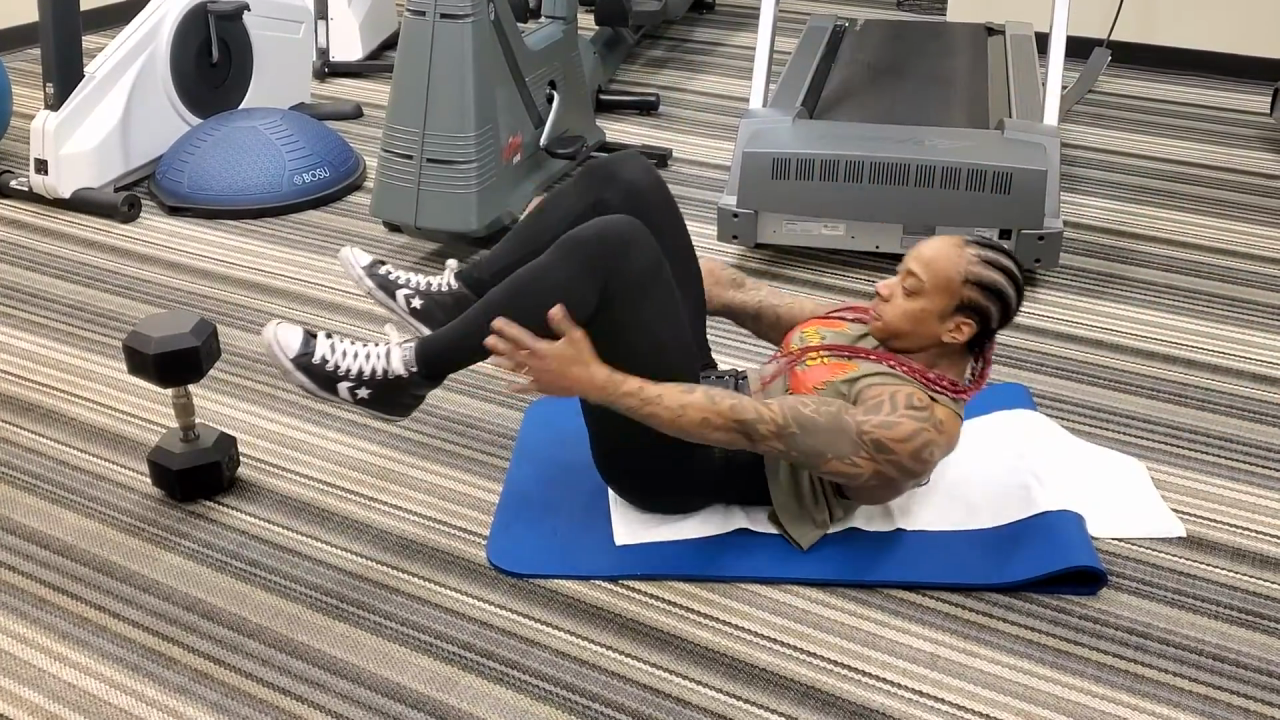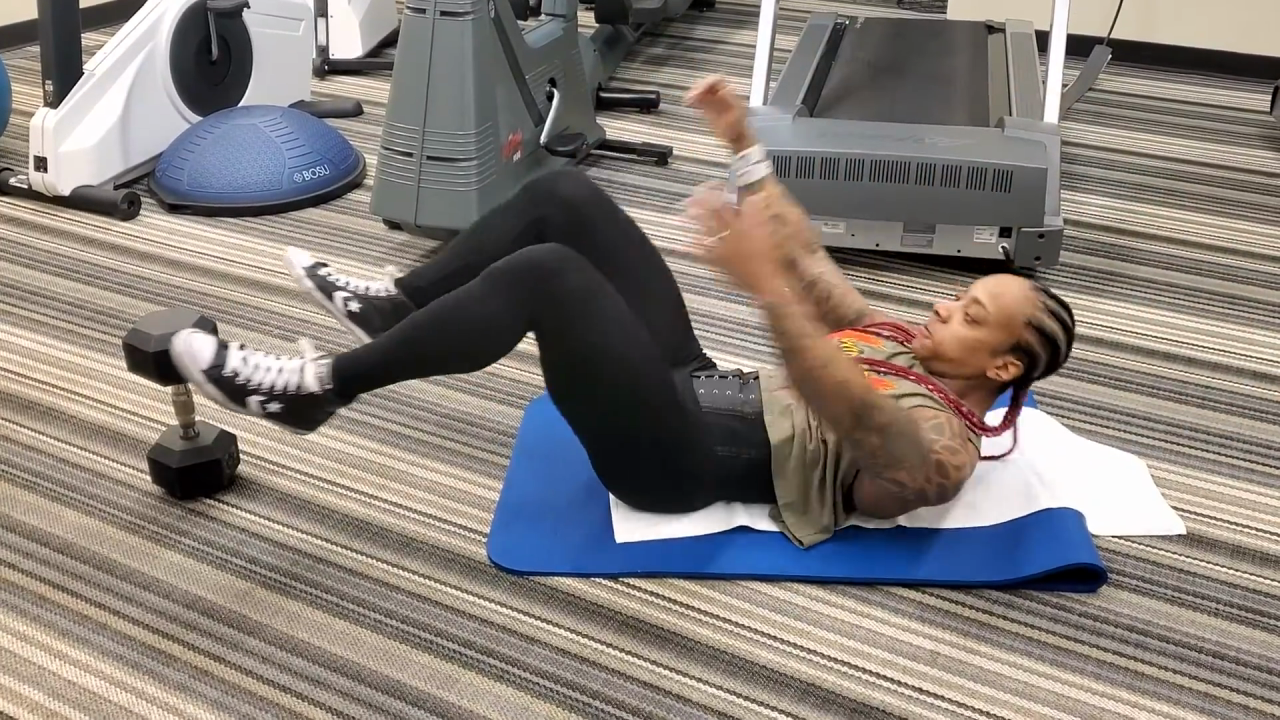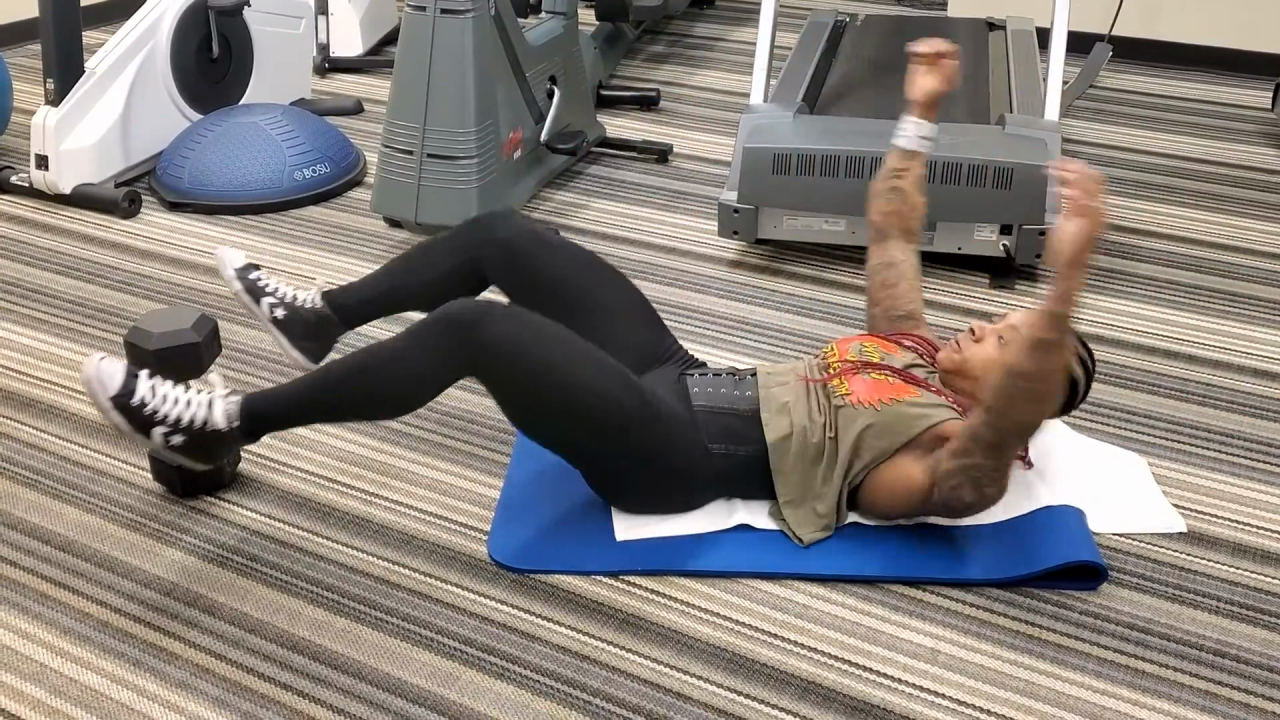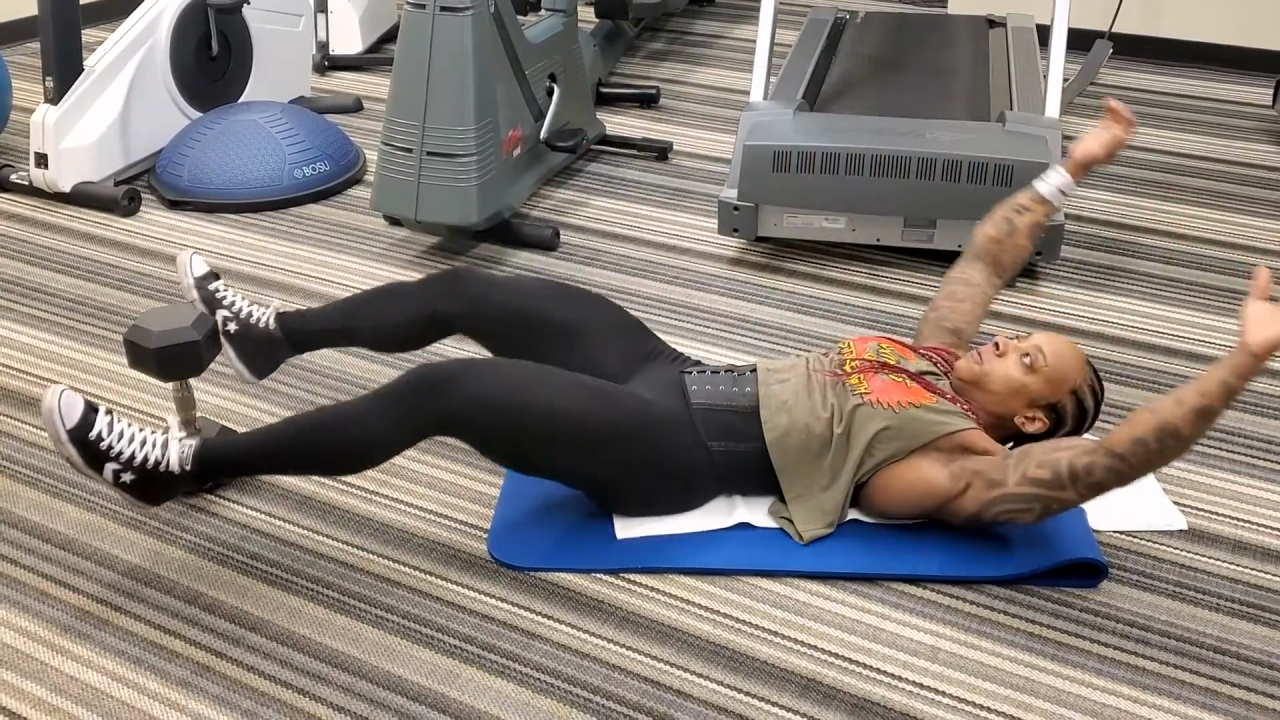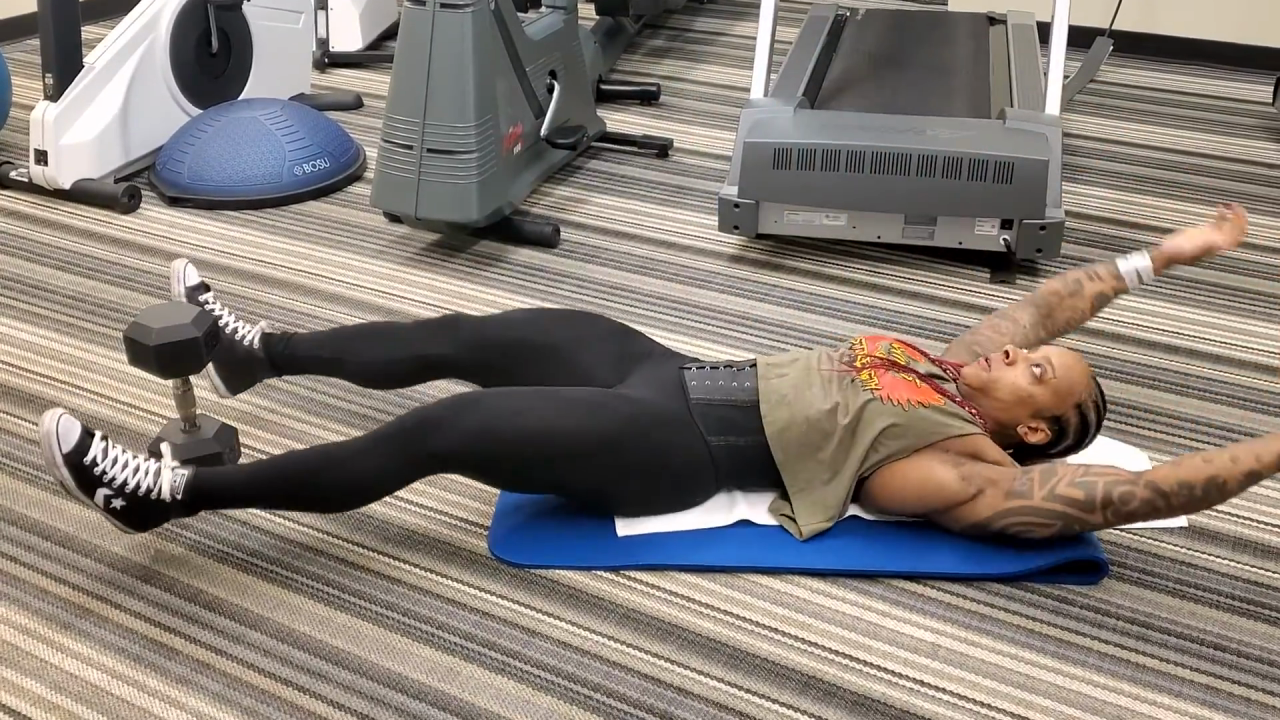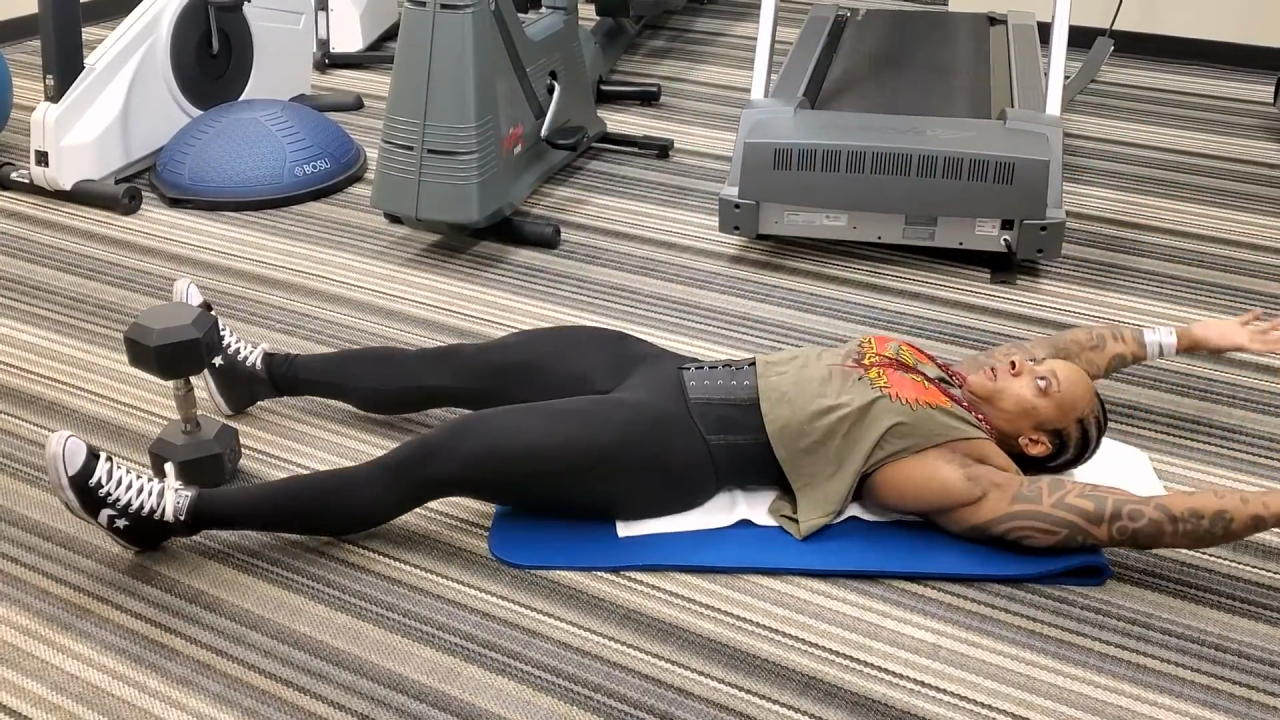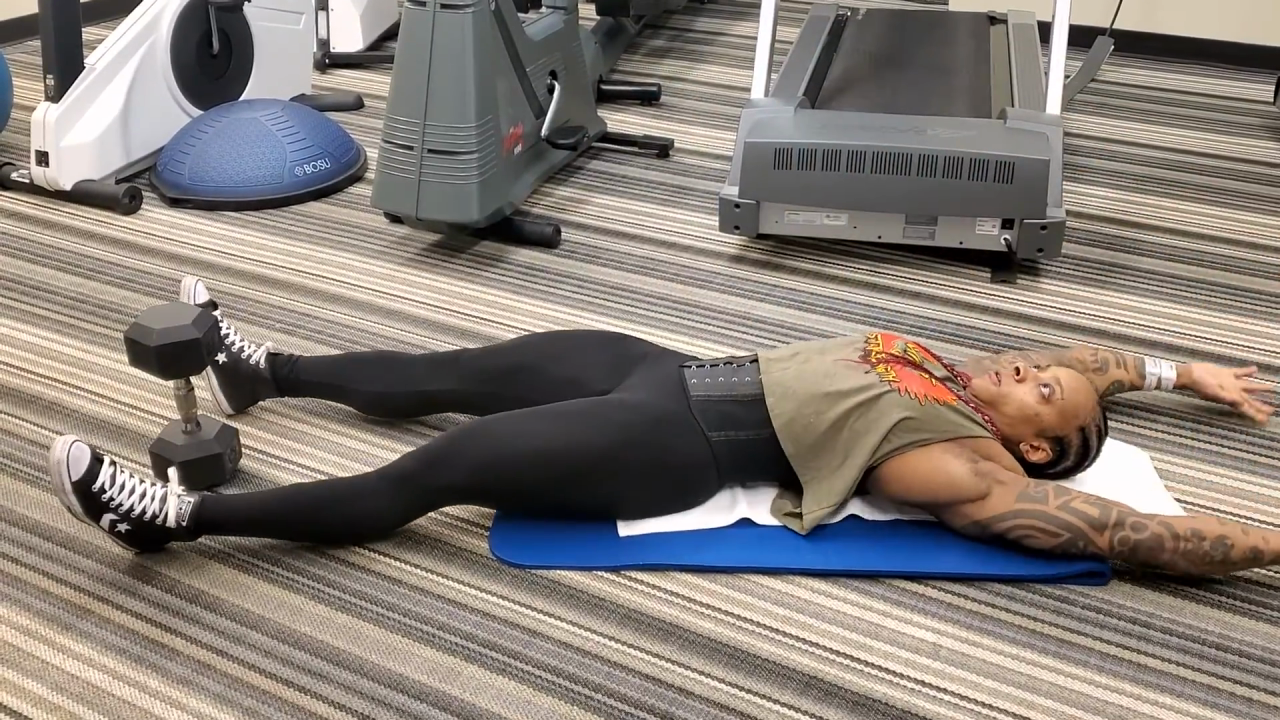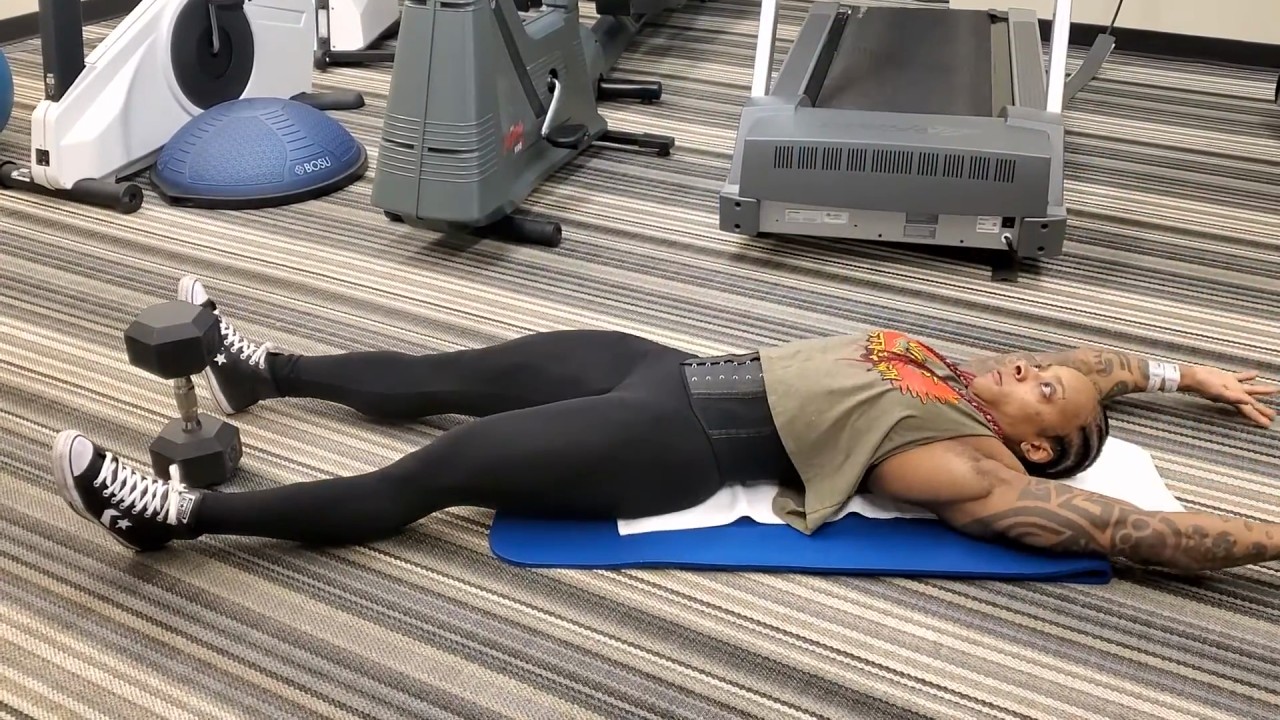
dt=0.2s
person 1, frame 1
left shoulder: (911, 427)
right shoulder: (890, 330)
left elbow: (756, 426)
right elbow: (739, 288)
left wrist: (595, 381)
left hip: (674, 462)
right hip: (699, 386)
left knee: (610, 240)
right knee: (626, 180)
left ankle: (404, 369)
right ankle: (454, 297)
person 1, frame 2
left shoulder: (937, 450)
right shoulder: (912, 340)
left elbow: (847, 413)
right elbow: (799, 250)
left wrist: (775, 296)
right wrist: (742, 146)
left hip: (677, 458)
right hip: (696, 389)
left knee: (542, 273)
right knee: (562, 196)
left ankle: (323, 386)
right ankle: (390, 304)
person 1, frame 3
left shoulder: (963, 470)
right shoulder: (918, 347)
left elbow: (1005, 418)
right elbow: (891, 236)
left wrist: (1066, 273)
right wrist: (919, 115)
left hip: (670, 456)
right hip: (676, 380)
left knee: (471, 328)
right knee: (497, 238)
left ankle: (225, 424)
right ankle: (322, 317)
person 1, frame 4
left shoulder: (976, 470)
right shoulder: (942, 367)
left elbow: (1111, 455)
right elbow: (985, 257)
right wrist: (1066, 172)
left hip: (672, 454)
right hip: (675, 375)
left knee: (435, 392)
right knee: (460, 292)
left ankle: (180, 462)
right ankle: (270, 334)
person 1, frame 5
left shoulder: (985, 474)
right shoulder: (960, 375)
left elbow: (1130, 489)
right elbow: (1044, 302)
right wrist: (1159, 255)
left hip: (673, 453)
right hip: (678, 377)
left knee: (428, 434)
right knee: (458, 341)
left ankle: (169, 490)
right ankle: (253, 350)
person 1, frame 6
left shoulder: (978, 476)
right shoulder: (965, 383)
left elbow: (1129, 514)
right elbow: (1067, 334)
left hip: (674, 451)
right hip: (677, 372)
left knee: (430, 461)
right knee: (454, 371)
left ankle: (174, 511)
right ankle: (255, 369)
person 1, frame 7
left shoulder: (982, 472)
right shoulder: (964, 381)
left elbow: (1124, 528)
right elbow: (1076, 350)
left hip: (676, 448)
right hip: (675, 373)
left knee: (434, 471)
right knee: (450, 374)
left ankle: (175, 515)
right ankle: (258, 367)
person 1, frame 8
left shoulder: (983, 470)
right shoulder: (962, 381)
left elbow: (1123, 528)
right elbow: (1080, 352)
left hip: (676, 446)
right hip: (671, 369)
left knee: (430, 475)
right knee: (451, 377)
left ankle: (177, 514)
right ankle: (258, 369)
